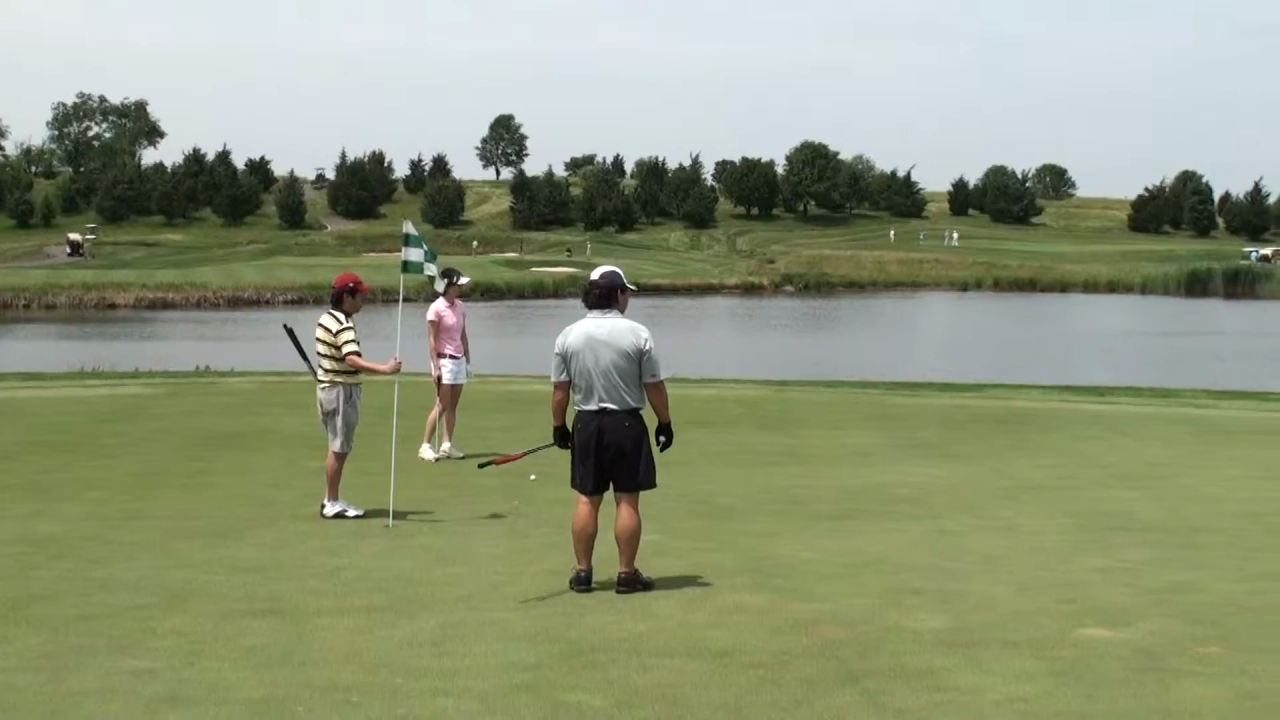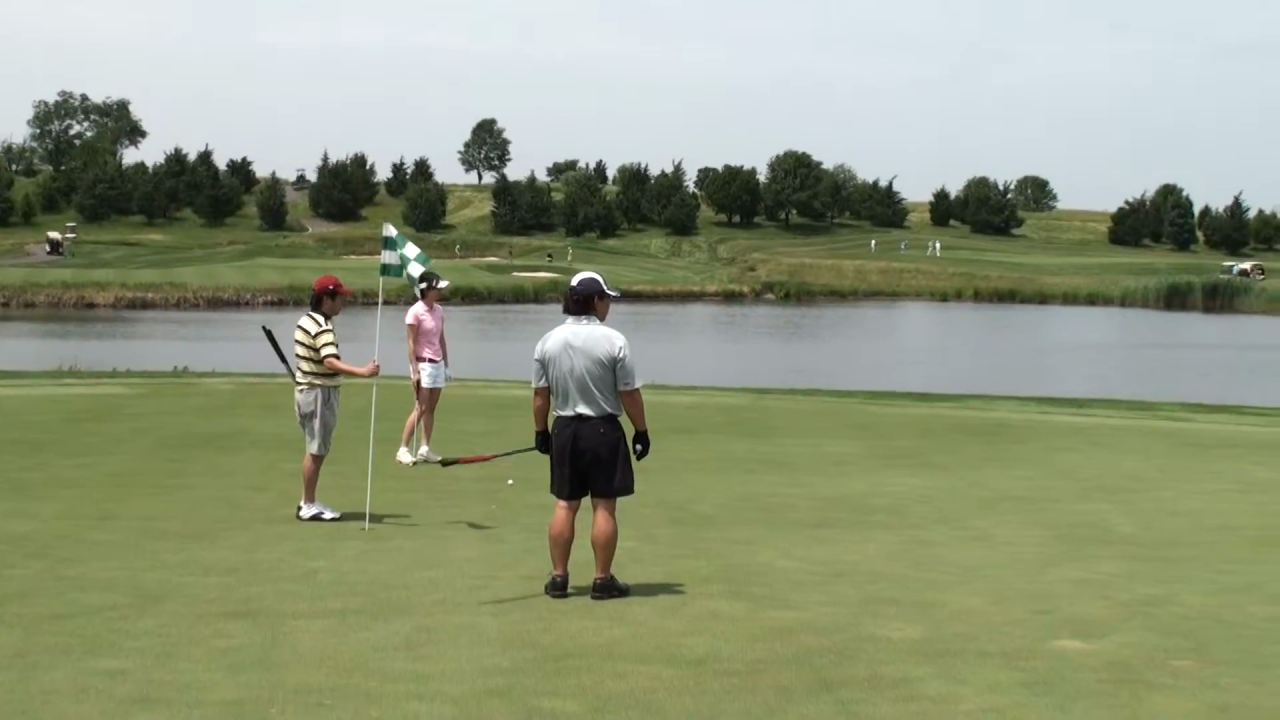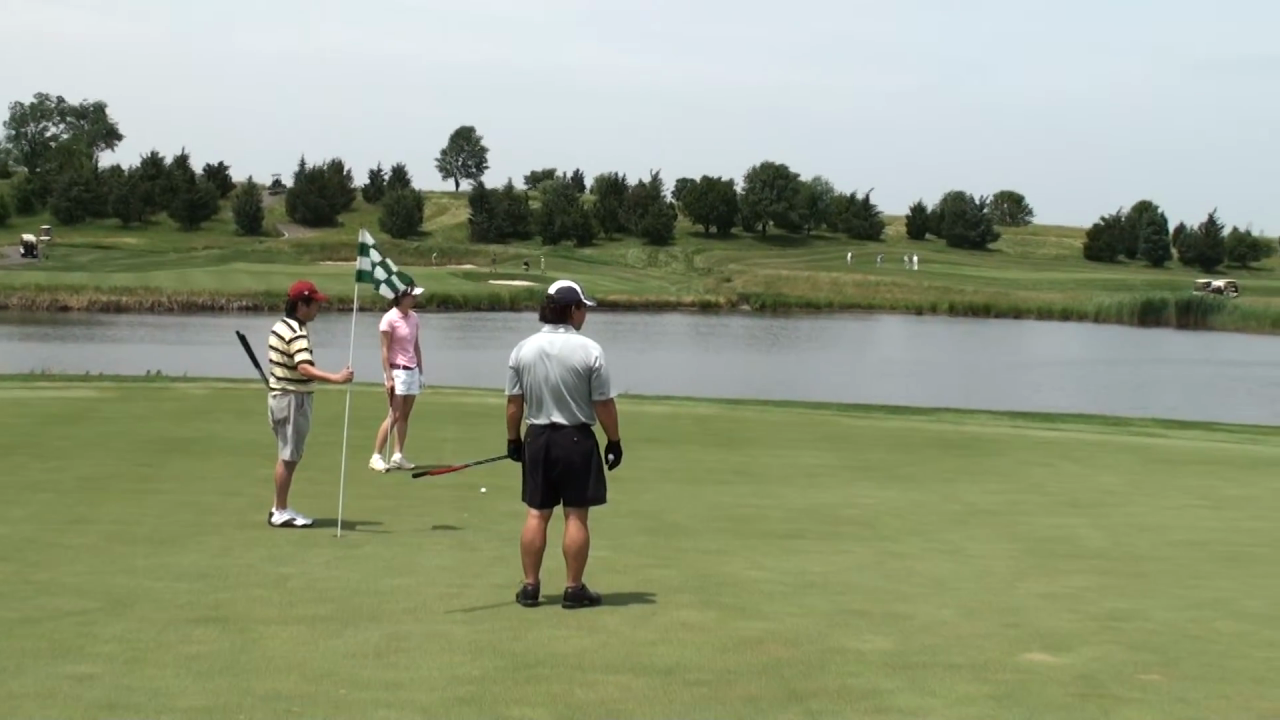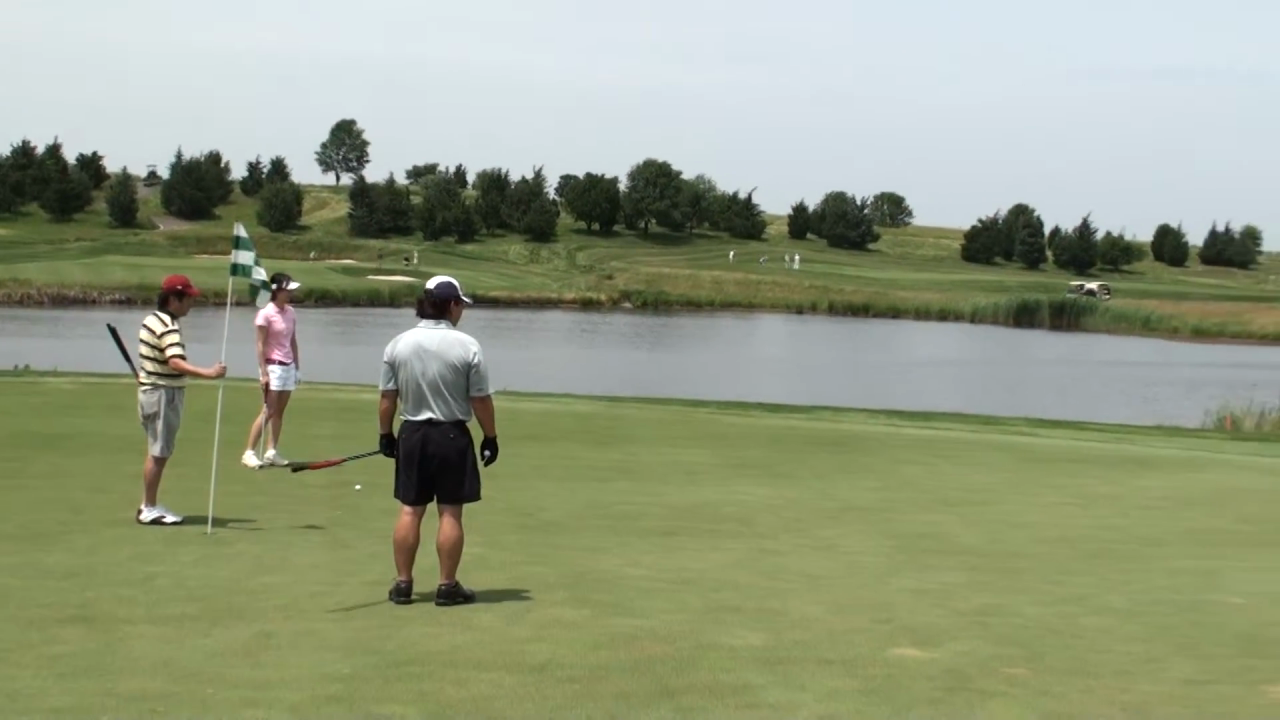
dt=0.7s
person 1, frame 1
left shoulder: (568, 336)
right shoulder: (637, 334)
left elbow: (560, 389)
right elbow: (654, 386)
left wrist: (559, 426)
right wrist: (664, 423)
left hip: (586, 424)
right hip: (627, 423)
left knee: (587, 500)
right knee: (627, 501)
left ankle: (583, 572)
right ankle: (627, 574)
person 1, frame 2
left shoulder: (548, 341)
right shoulder: (613, 340)
left elbow: (540, 395)
right elbow: (630, 394)
left wrist: (541, 431)
right wrist: (641, 431)
left hip: (564, 430)
right hip: (603, 430)
left knee: (564, 505)
right knee: (604, 507)
left ankle: (558, 577)
right ankle: (603, 579)
person 1, frame 3
left shoulder: (523, 349)
right shoulder: (589, 349)
left elbow: (514, 402)
right elbow: (604, 404)
left wrist: (513, 438)
right wrist: (614, 441)
left hip: (537, 438)
right hip: (577, 439)
left knee: (536, 513)
right knee: (576, 515)
left ankle: (530, 586)
right ankle: (574, 589)
person 1, frame 4
left shoulder: (398, 344)
right shoulder: (467, 346)
left elbow: (387, 397)
right elbow: (481, 400)
left wrist: (385, 434)
right wrist: (490, 437)
left hip: (412, 434)
right hip: (452, 435)
left knee: (409, 510)
right knee: (450, 513)
left ankle: (403, 583)
right ankle: (447, 585)
person 2, frame 1
left shoulder: (327, 318)
right shoulder: (342, 324)
right elbow: (352, 360)
right wrist: (384, 369)
left hip: (330, 388)
right hip: (341, 390)
left knee: (337, 448)
right knee: (339, 449)
left ankle: (331, 500)
right ankle: (332, 504)
person 2, frame 2
left shoulder: (306, 320)
right shoulder: (322, 327)
right elbow: (330, 362)
right wrist: (362, 372)
left hip: (308, 389)
right hip: (319, 393)
left knee: (315, 450)
right knee: (317, 451)
left ankle: (308, 502)
right ankle: (308, 506)
person 2, frame 3
left shoulder: (281, 325)
right shoulder: (296, 332)
right elbow: (304, 368)
right wrist: (336, 378)
left hip: (282, 395)
right hip: (293, 398)
left knee: (287, 456)
right knee: (289, 457)
left ankle: (280, 508)
right ankle: (280, 512)
person 2, frame 4
left shoulder: (152, 319)
right shoulder: (167, 326)
right elbow: (175, 363)
right wrist: (208, 373)
left hip: (152, 390)
right hip: (163, 393)
left knee: (157, 452)
right knee: (159, 453)
left ankle: (148, 505)
right ankle: (149, 509)
person 3, frame 1
left shoulder: (460, 306)
right shoulder: (436, 308)
right elbow: (432, 339)
left wrist: (467, 360)
right wrist: (436, 366)
left hip: (459, 360)
right hip: (444, 360)
left knee: (453, 405)
right knee: (441, 405)
left ankle: (447, 445)
right ankle: (426, 446)
person 3, frame 2
left shoulder: (439, 310)
right shoulder: (415, 312)
right elbow: (411, 343)
left wrist: (446, 364)
right wrist: (414, 370)
left hip: (438, 364)
right hip: (423, 364)
left knee: (431, 409)
right knee: (420, 409)
left ankle: (424, 449)
right ankle: (403, 449)
person 3, frame 3
left shoulder: (414, 317)
right shoulder: (389, 319)
right elbow: (384, 350)
left wrist: (420, 371)
right wrist: (388, 377)
left hip: (412, 371)
right hip: (398, 371)
left knee: (405, 416)
right knee: (394, 416)
left ankle: (398, 456)
right ankle: (376, 456)
person 3, frame 4
left shoulder: (290, 312)
right shoulder: (265, 313)
right elbow: (260, 345)
left wrist: (297, 367)
right wrist: (263, 372)
left hip: (288, 367)
right hip: (273, 367)
left knee: (279, 412)
right knee: (268, 412)
left ankle: (271, 452)
right ankle: (249, 452)
